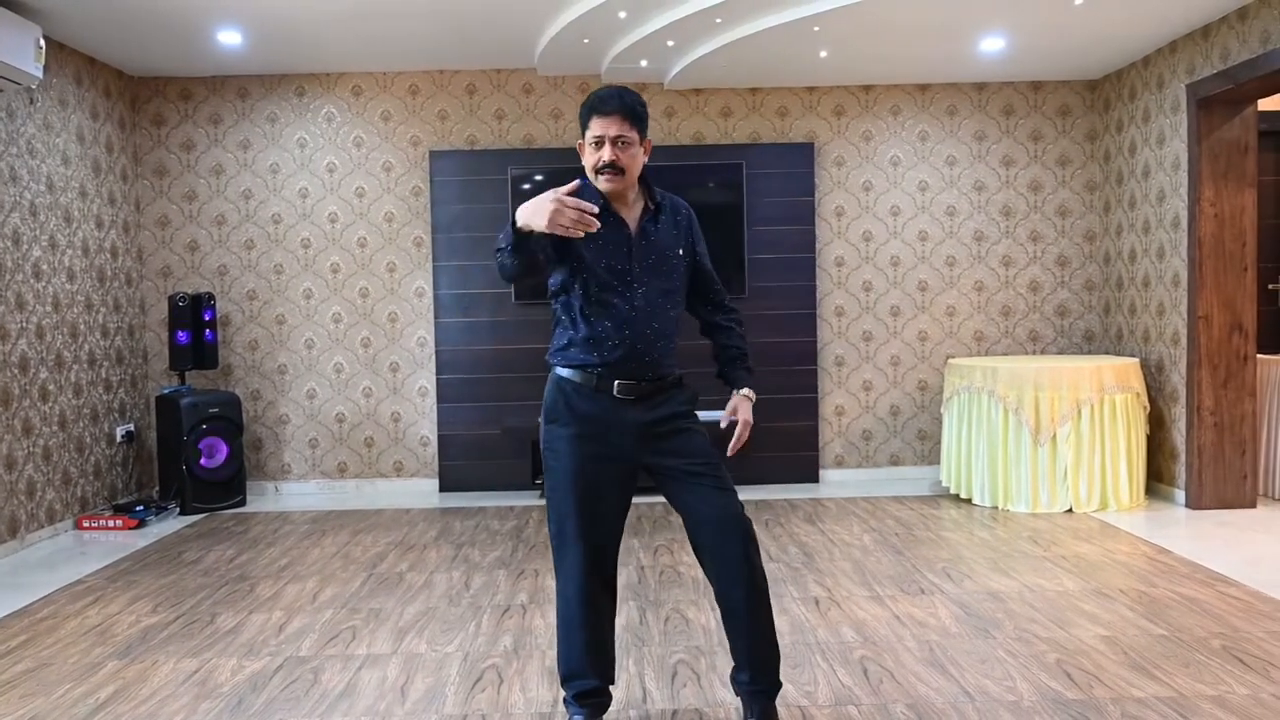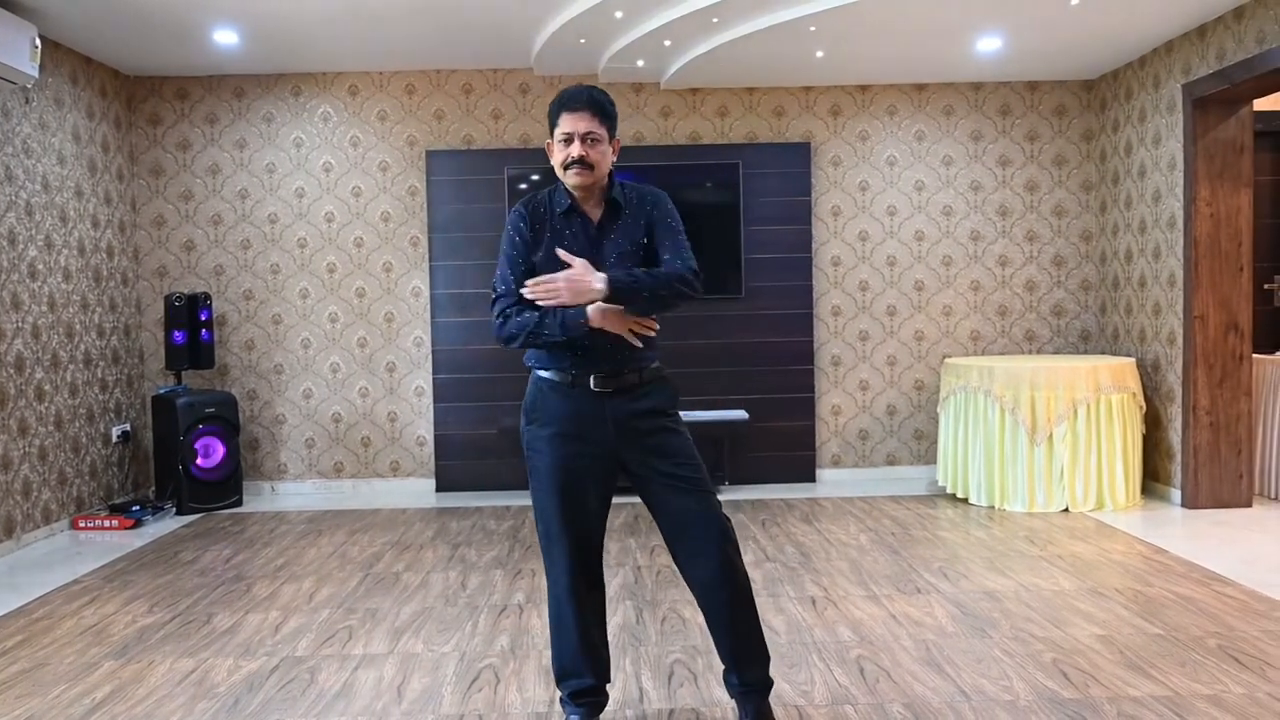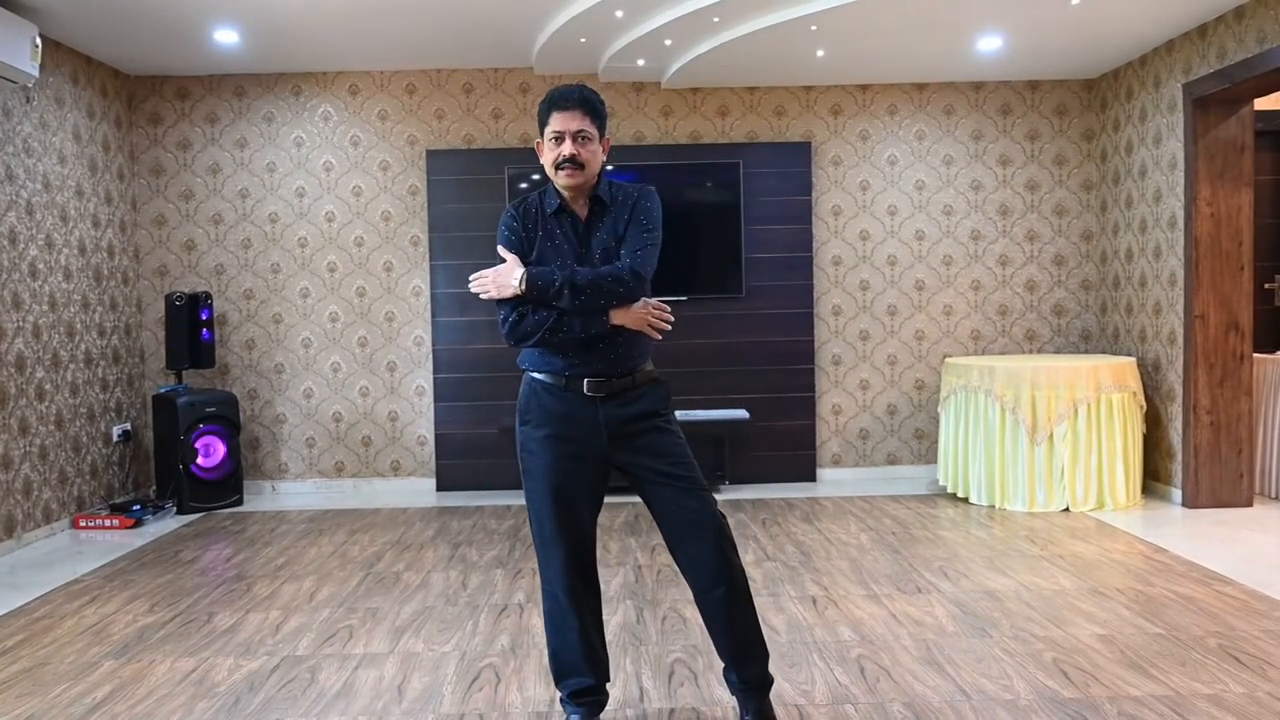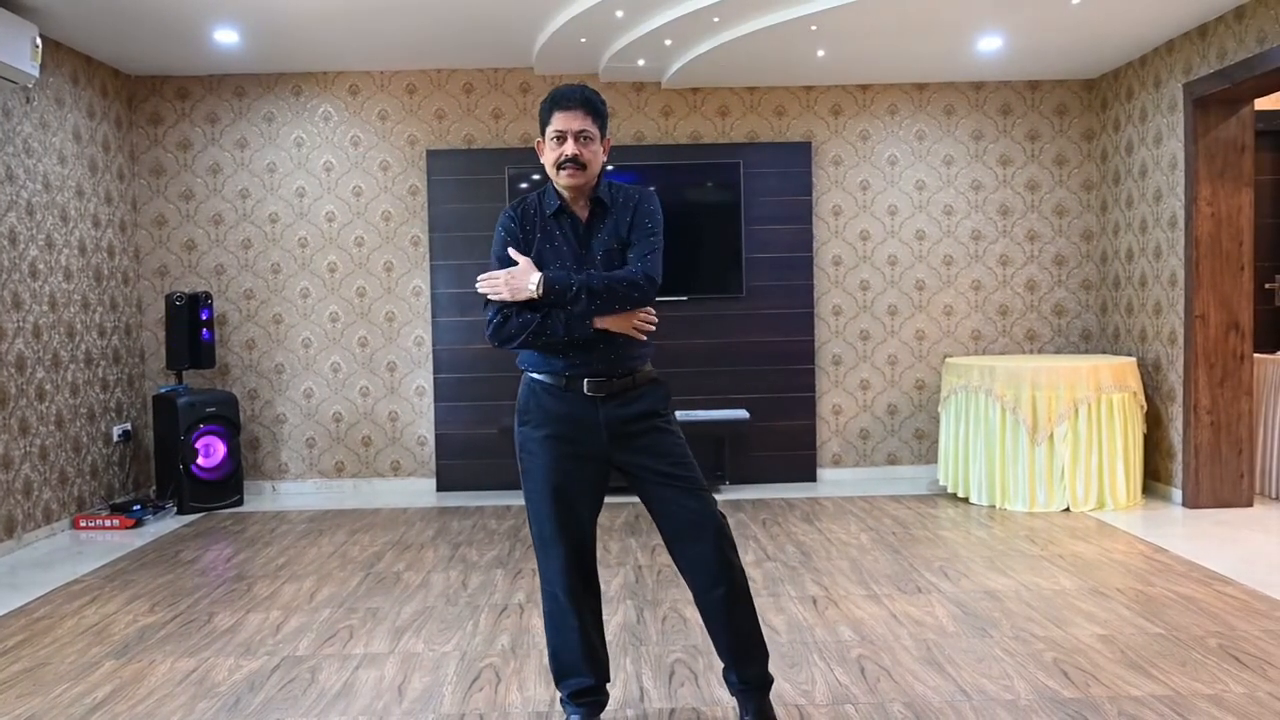
dt=0.4s
person 1, frame 1
left shoulder: (677, 216)
right shoulder: (566, 214)
left elbow: (715, 306)
right elbow: (514, 268)
left wrist: (740, 384)
right wrist: (525, 221)
left hip: (664, 404)
right hip: (582, 408)
left knee: (731, 539)
right knee: (583, 560)
person 1, frame 2
left shoulder: (650, 206)
right shoulder: (531, 218)
left elbow: (683, 278)
right elbow: (507, 320)
left wrist: (601, 284)
right wrist: (589, 317)
left hip: (642, 400)
right hip: (561, 407)
left knee: (708, 539)
right knee: (570, 558)
person 1, frame 3
left shoulder: (638, 202)
right shoulder: (522, 218)
left elbow: (629, 277)
right elbow: (516, 324)
left wrist: (530, 279)
right wrist: (611, 315)
left hip: (636, 401)
right hip: (554, 408)
left knee: (705, 538)
right knee: (565, 558)
person 1, frame 4
left shoulder: (639, 204)
right shoulder: (519, 220)
left elbow: (642, 285)
right elbow: (502, 325)
left wrist: (547, 285)
right wrist: (595, 319)
left hip: (635, 401)
right hip: (553, 409)
left knee: (705, 538)
right knee: (564, 559)
